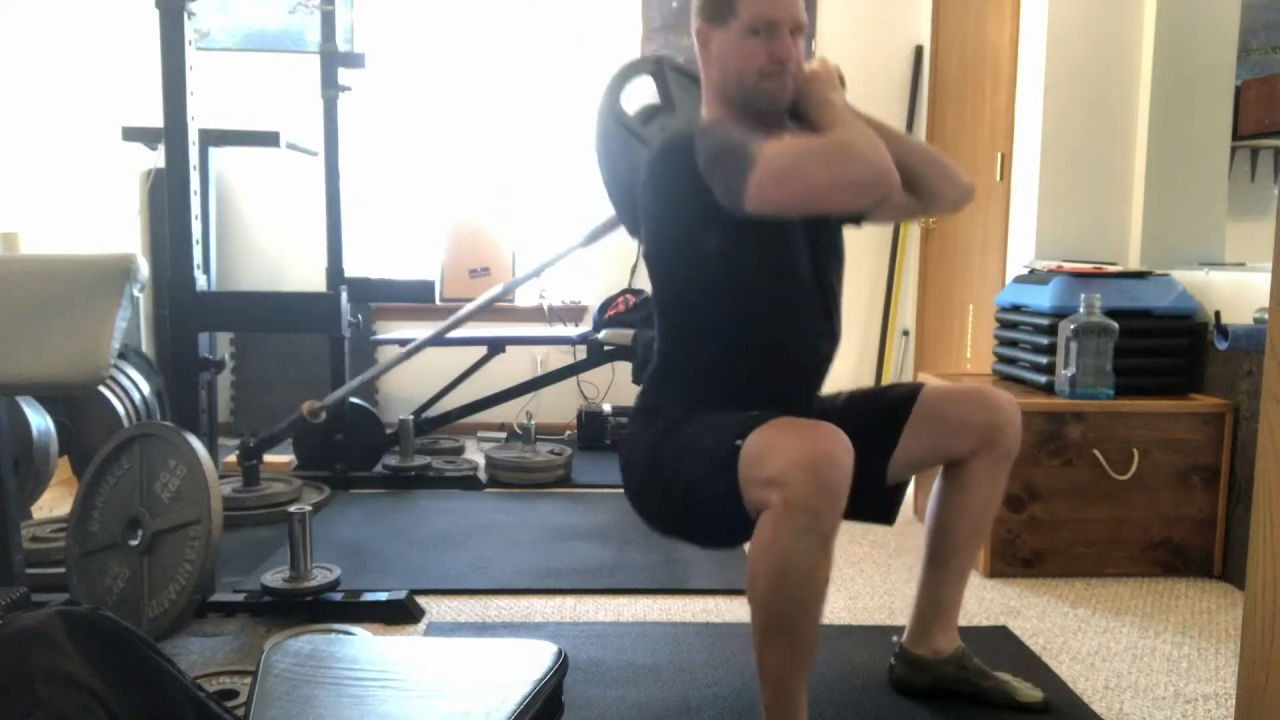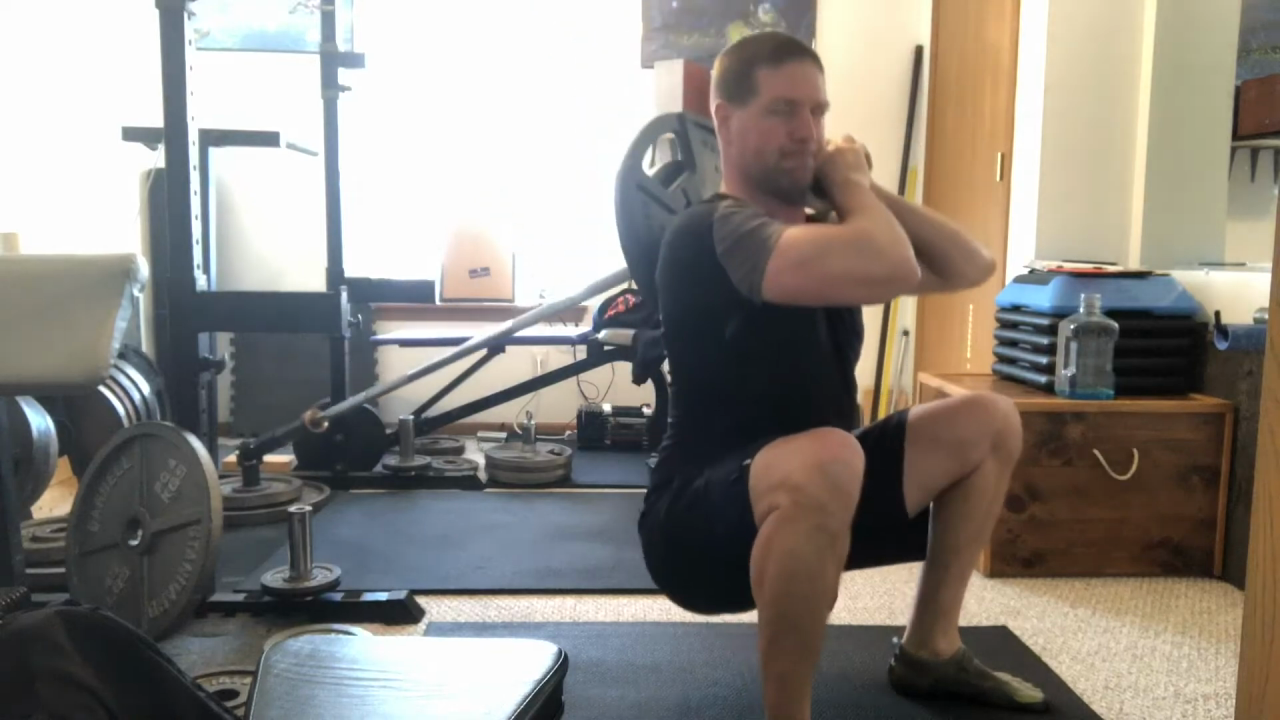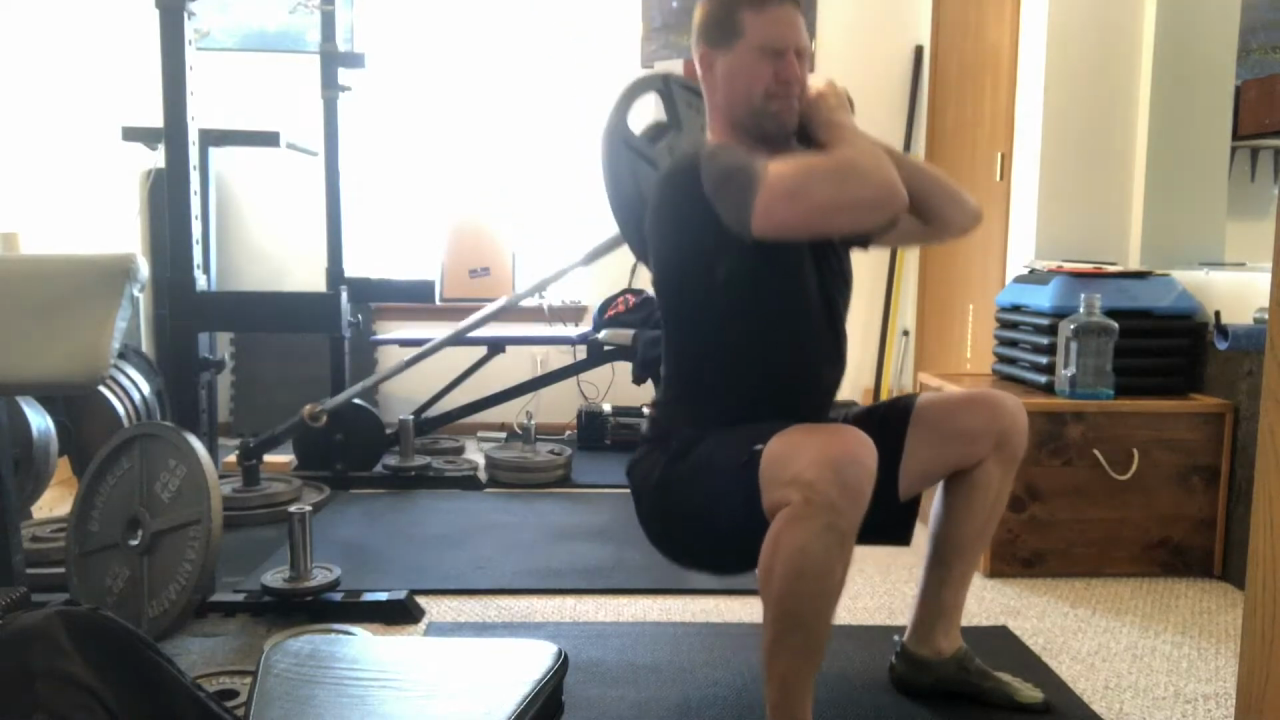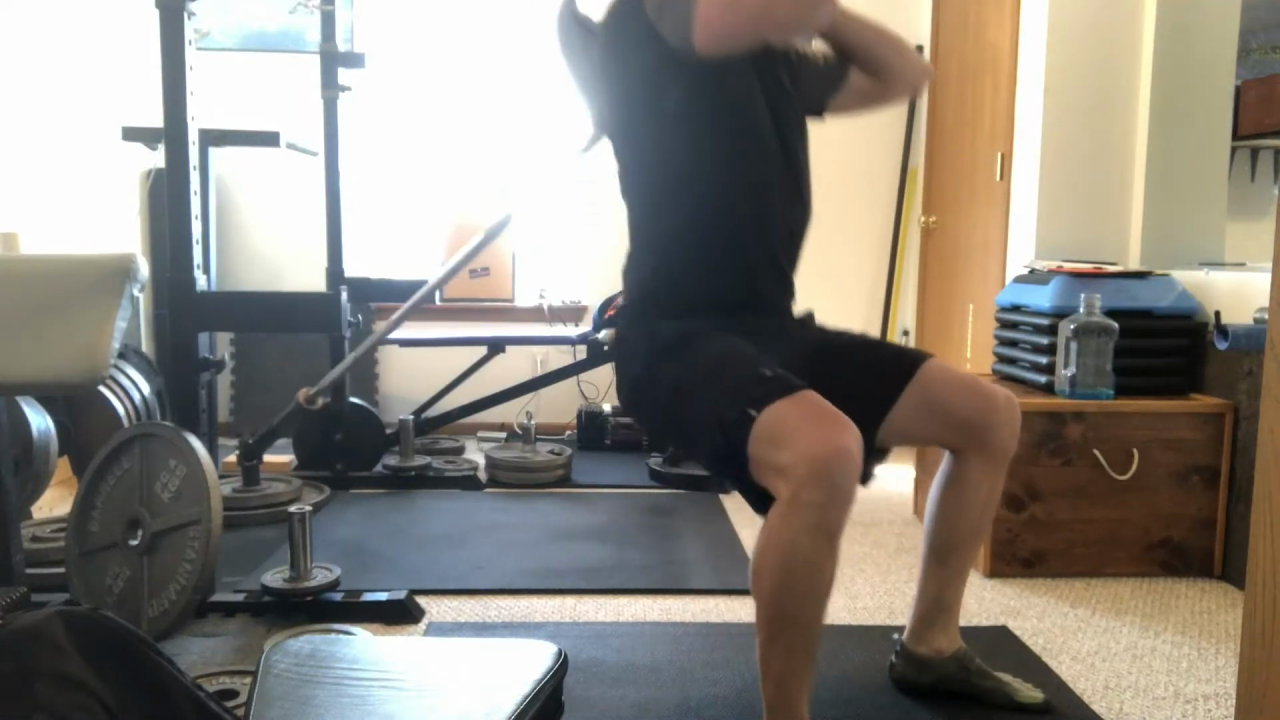
dt=0.4s
person 1, frame 1
left shoulder: (805, 155)
right shoulder: (699, 156)
left elbow: (948, 189)
right elbow: (865, 176)
left wrist: (831, 106)
right wrist: (830, 102)
left hip: (778, 416)
right hip: (684, 443)
left knee: (991, 419)
right knee: (815, 462)
left ankle: (929, 648)
person 1, frame 2
left shoulder: (818, 236)
right shoulder: (716, 235)
left elbow: (970, 266)
right elbow: (890, 269)
left wrist: (859, 189)
right wrist: (850, 183)
left hip: (801, 495)
right hip: (697, 517)
left knee: (988, 422)
right knee: (824, 463)
left ankle: (930, 650)
person 1, frame 3
left shoulder: (813, 190)
right shoulder: (706, 182)
left elbow: (957, 215)
right elbow: (873, 193)
left wrist: (845, 133)
right wrist: (836, 121)
left hip: (792, 467)
right hip: (693, 476)
left knee: (996, 422)
right knee: (839, 462)
left ankle: (930, 649)
person 1, frame 4
left shoulder: (771, 59)
left elbow: (906, 71)
left hip: (773, 334)
right hip: (679, 340)
left knee: (989, 415)
right knee: (826, 455)
left ankle: (930, 647)
